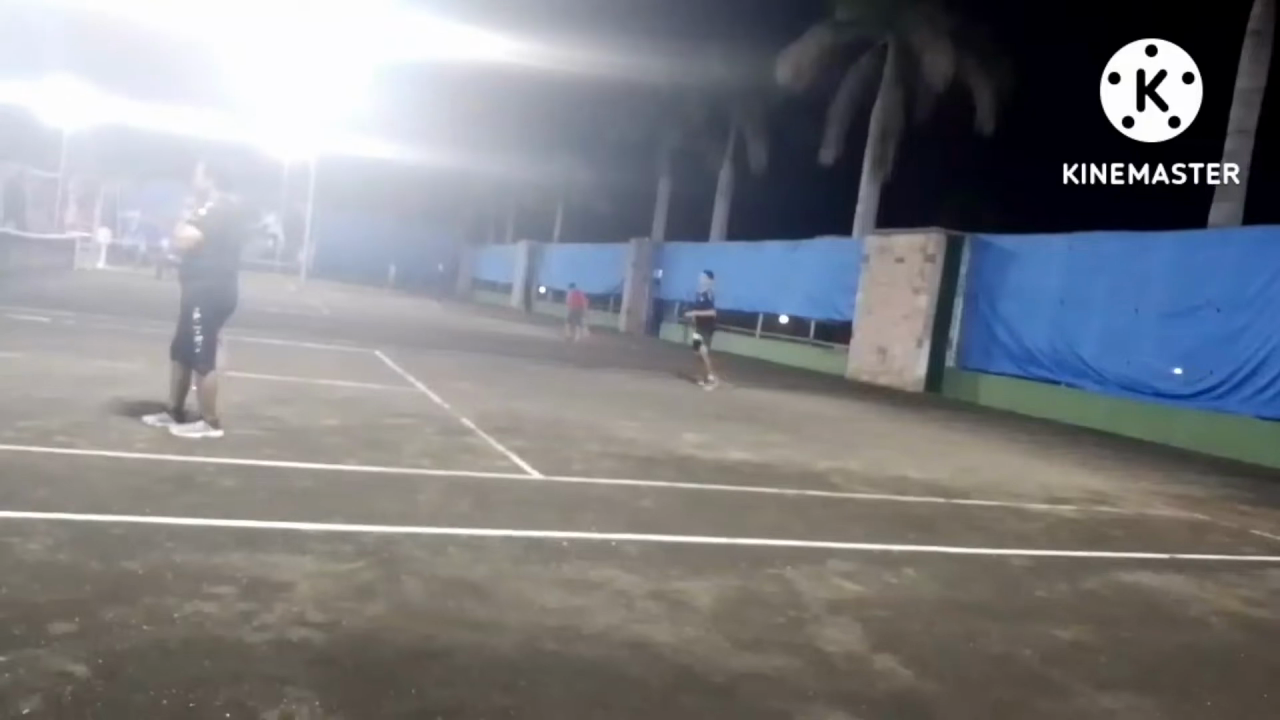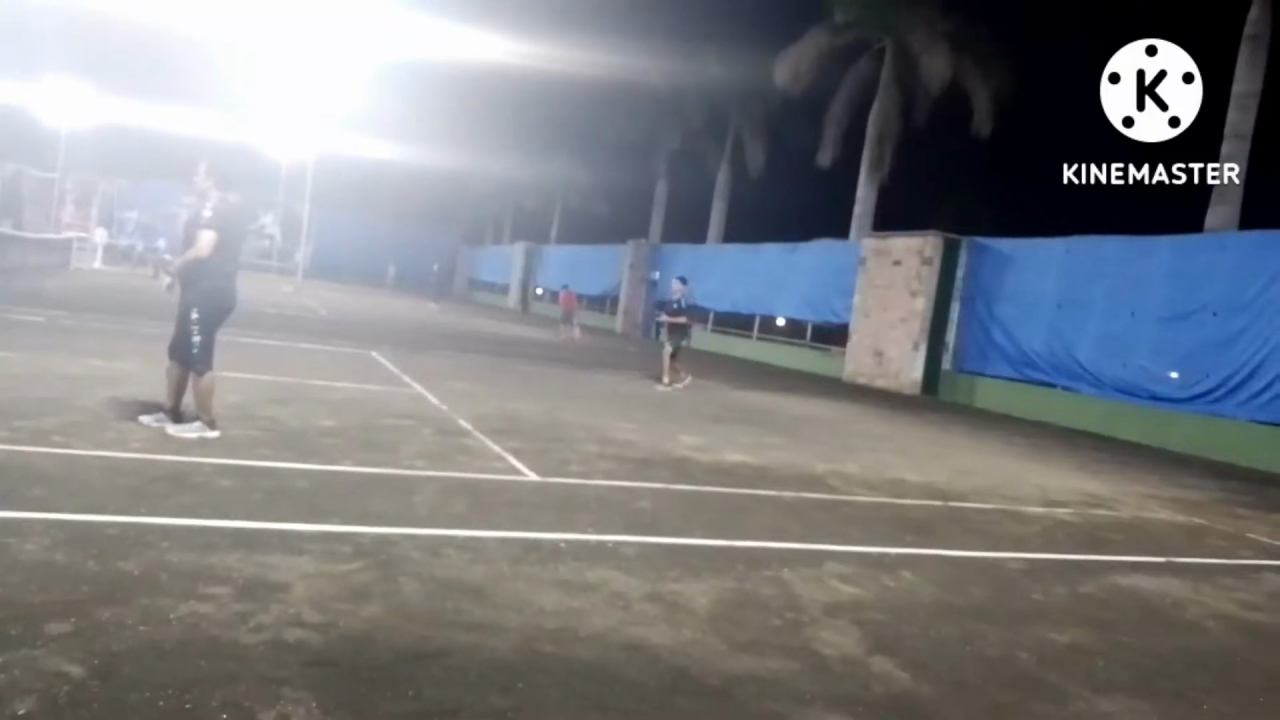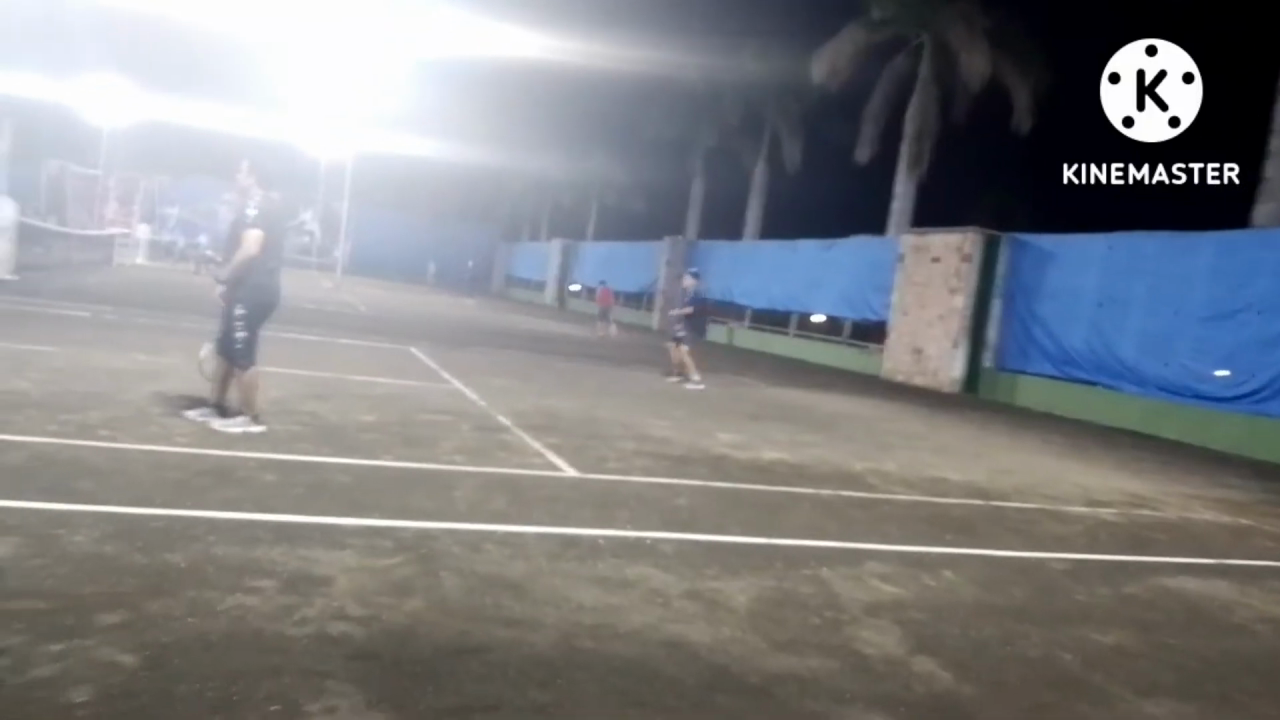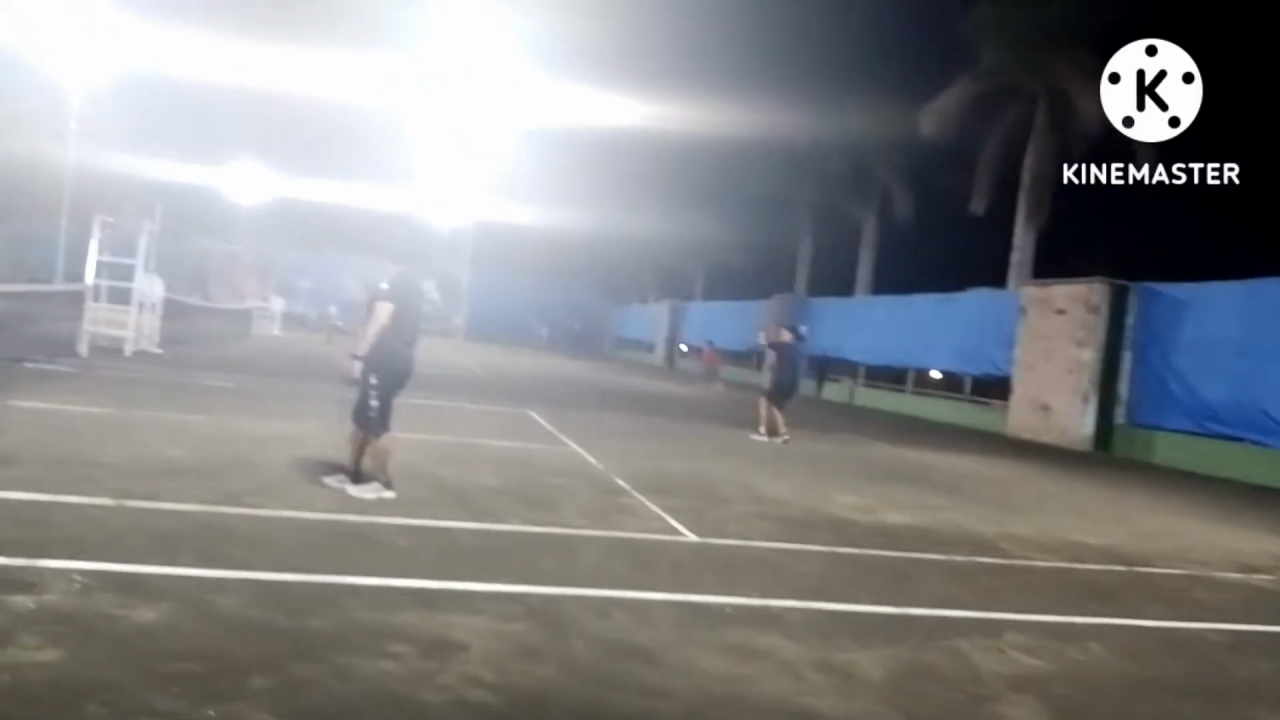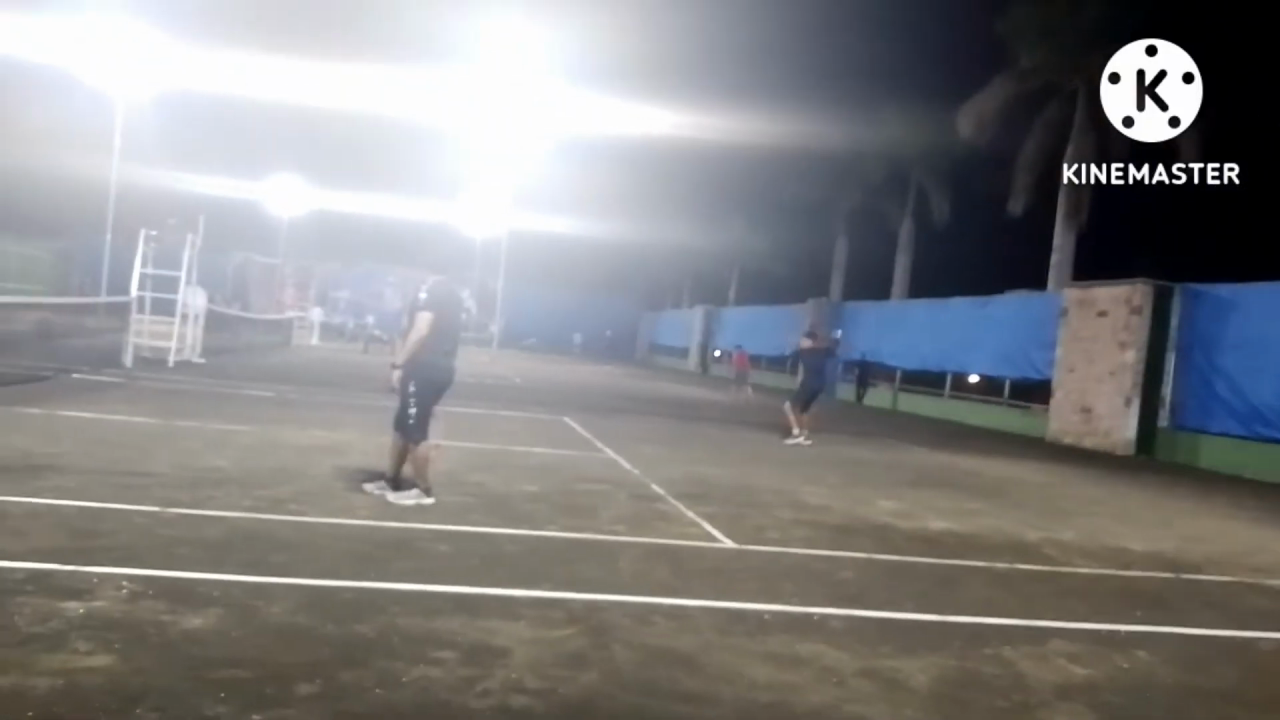
dt=0.4s
person 1, frame 1
left shoulder: (215, 209)
right shoulder: (233, 208)
left elbow: (183, 241)
left wrist: (187, 221)
left hip: (207, 292)
right hip: (209, 290)
left knee: (201, 359)
right knee: (180, 352)
left ankle: (210, 422)
right ankle: (175, 412)
person 1, frame 2
left shoulder: (215, 208)
right shoulder: (231, 208)
left elbow: (202, 250)
left wrist: (174, 270)
left hip: (206, 293)
right hip: (207, 292)
left knee: (198, 360)
right knee: (178, 353)
left ankle: (206, 423)
right ankle: (171, 412)
person 1, frame 3
left shoulder: (258, 206)
right shoulder: (272, 206)
left elbow: (249, 249)
left wrist: (224, 279)
left hip: (251, 290)
right hip: (254, 289)
left knee: (241, 355)
right knee: (226, 349)
left ankle: (251, 417)
right ankle: (217, 407)
person 1, frame 4
left shoulder: (393, 280)
right shoulder: (411, 283)
left elbow: (381, 321)
left wrist: (360, 355)
left hip: (385, 360)
right hip: (397, 359)
left knee: (375, 423)
right knee: (361, 417)
left ankle: (382, 483)
right ankle: (353, 473)
person 1, frame 5
left shoulder: (432, 290)
right shoulder: (452, 294)
left elbow: (420, 331)
left wrist: (398, 364)
left hip: (425, 370)
right hip: (439, 368)
left knee: (415, 431)
right knee: (402, 425)
left ankle: (422, 489)
right ankle: (392, 480)
